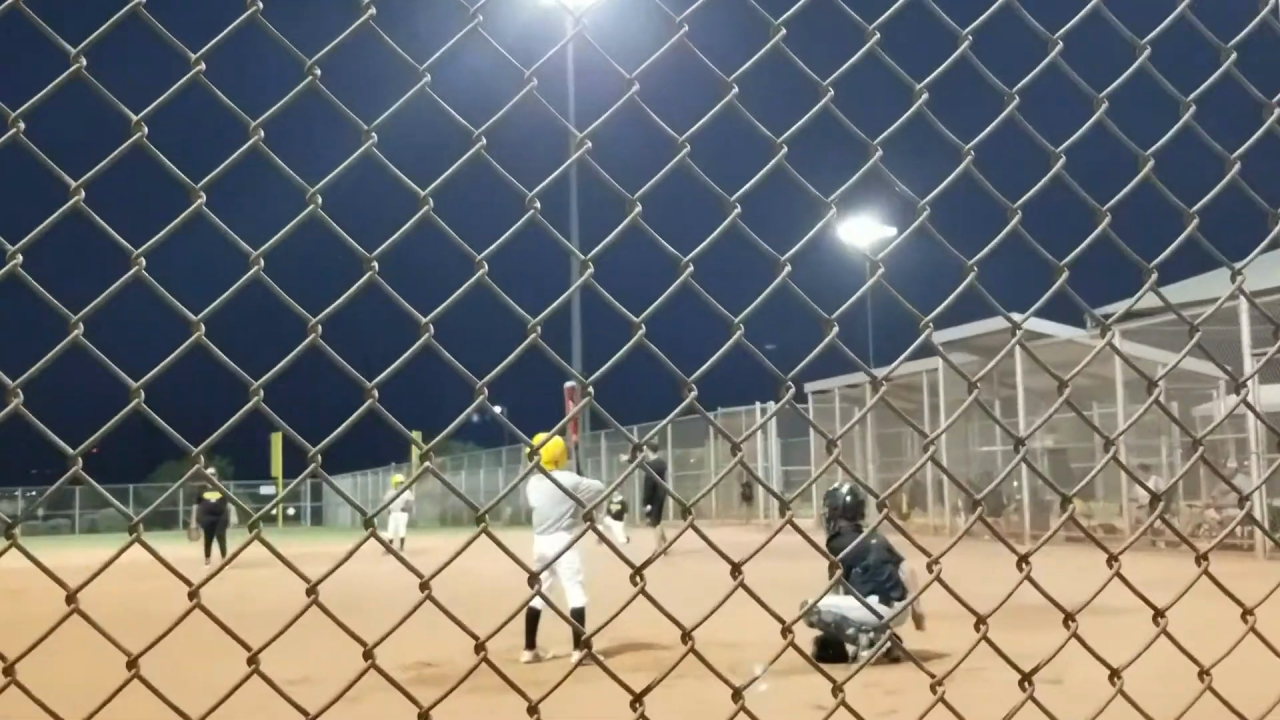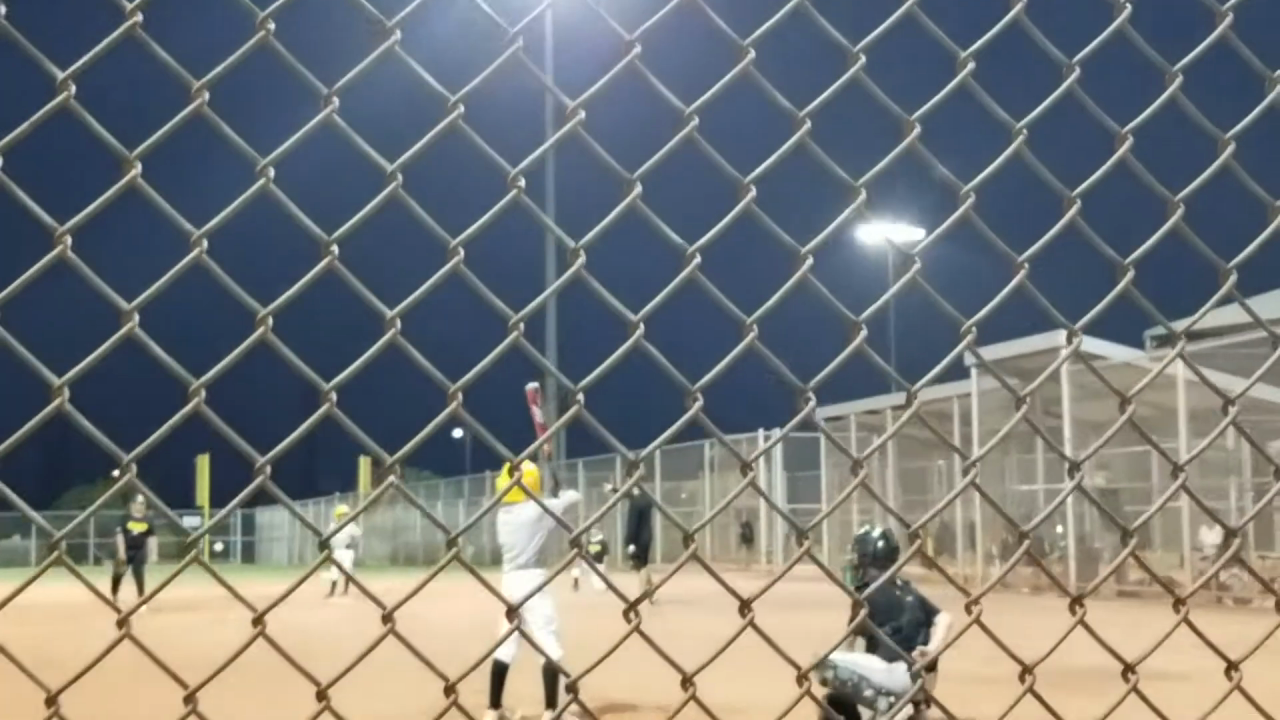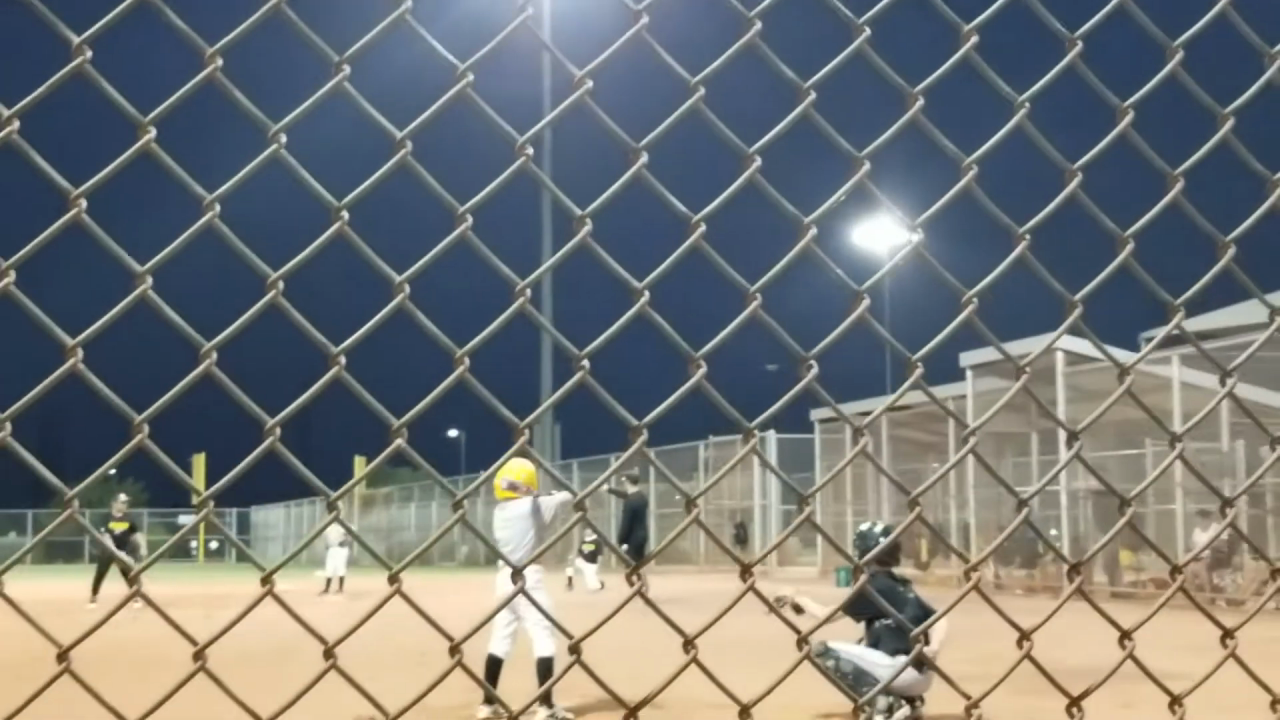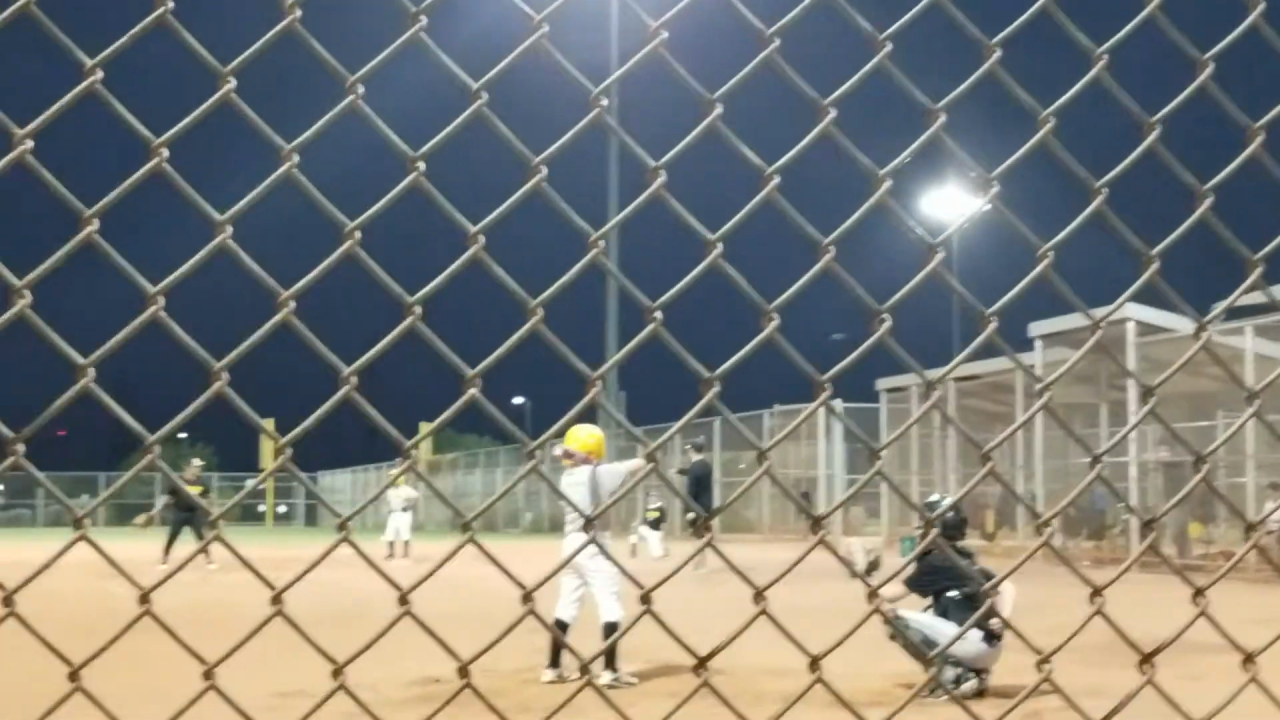
dt=0.4s
person 1, frame 1
left shoulder: (531, 482)
right shoulder: (569, 480)
right elbow: (599, 488)
left hip: (540, 542)
right hip: (563, 542)
left knee: (538, 594)
right knee: (575, 592)
left ankle: (529, 648)
right ankle: (579, 650)
person 1, frame 2
left shoulder: (501, 514)
right shoulder: (539, 510)
right elbow: (574, 496)
right wrist: (561, 495)
left hip: (509, 581)
right hip: (532, 581)
left knee: (505, 645)
right knee: (549, 645)
person 1, frame 3
left shoulder: (499, 511)
right shoulder: (532, 505)
right elbow: (569, 495)
right wrist: (537, 493)
left hip: (504, 578)
right hip: (528, 577)
left knee: (500, 641)
right knee: (544, 640)
person 1, frame 4
left shoulder: (567, 477)
right shoulder: (600, 473)
right elbow: (640, 463)
right wrist: (641, 461)
left hip: (571, 544)
right hip: (593, 545)
left knee: (566, 605)
right knee: (610, 606)
left ankle: (553, 667)
right ankle: (610, 671)
person 2, frame 1
left shoulder: (839, 542)
right shoulder: (874, 536)
left elbow: (835, 590)
right elbow: (905, 568)
right wrist: (915, 605)
left hip: (876, 607)
right hip: (899, 609)
left knee: (809, 609)
left ankle: (868, 638)
person 2, frame 2
left shoulder: (868, 594)
right shoulder: (906, 589)
right elbow: (944, 618)
right wrist: (932, 649)
left hip: (900, 675)
right hip: (924, 678)
left knee: (825, 664)
left ankle: (887, 704)
right ankle: (912, 704)
person 2, frame 3
left shoulder: (873, 586)
right shoulder: (904, 587)
left elbow: (828, 614)
right elbow: (938, 619)
left wrist: (796, 599)
right wrist: (933, 648)
left hip: (903, 670)
right hip: (922, 677)
left knee: (823, 651)
left ankle: (887, 704)
right ankle: (908, 701)
person 2, frame 4
left shoulder: (937, 561)
right shoulder: (964, 558)
left elbow: (891, 594)
right elbow: (1005, 588)
right wrist: (1003, 619)
left hip: (974, 642)
right hip: (987, 648)
left knee: (895, 618)
left ankle: (953, 674)
right ankle: (973, 672)
